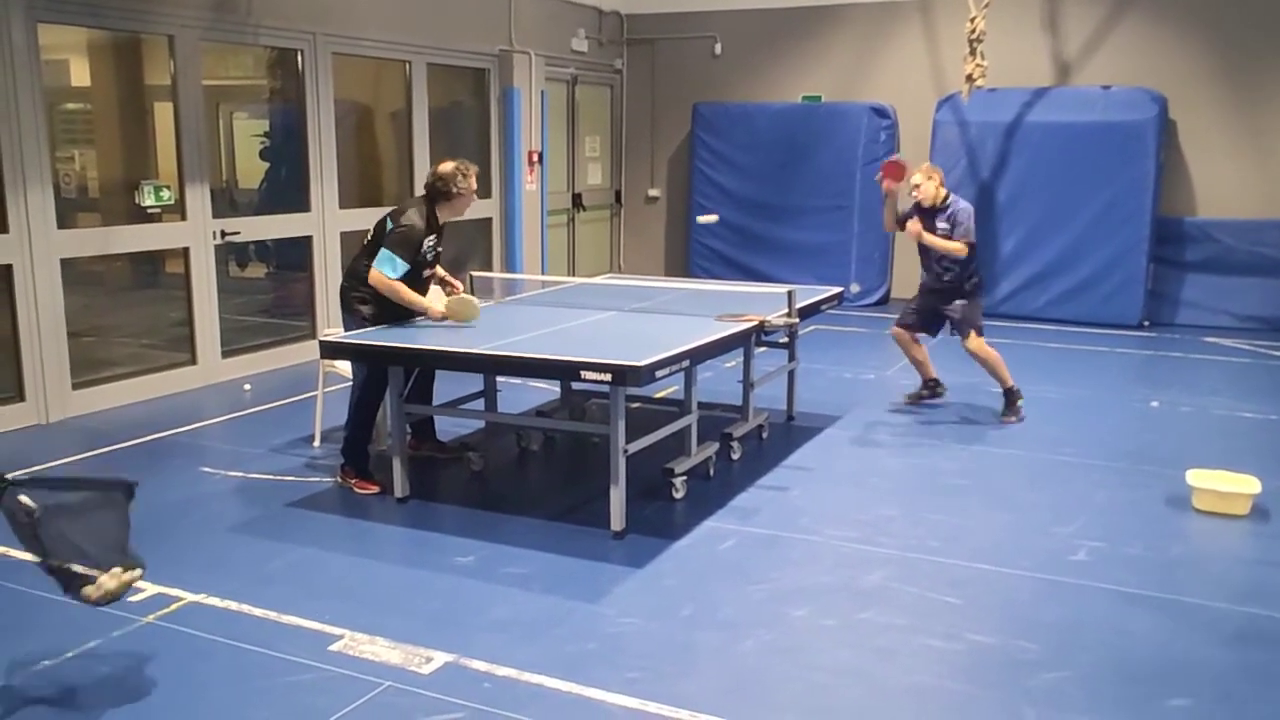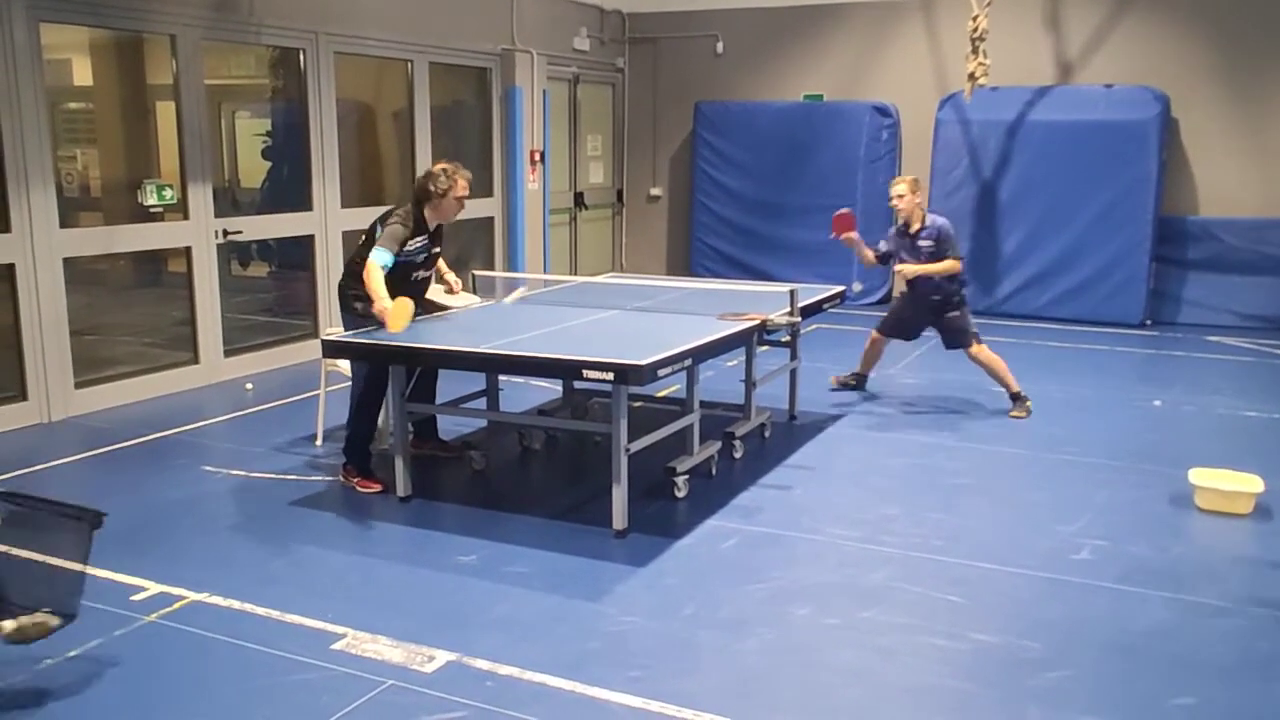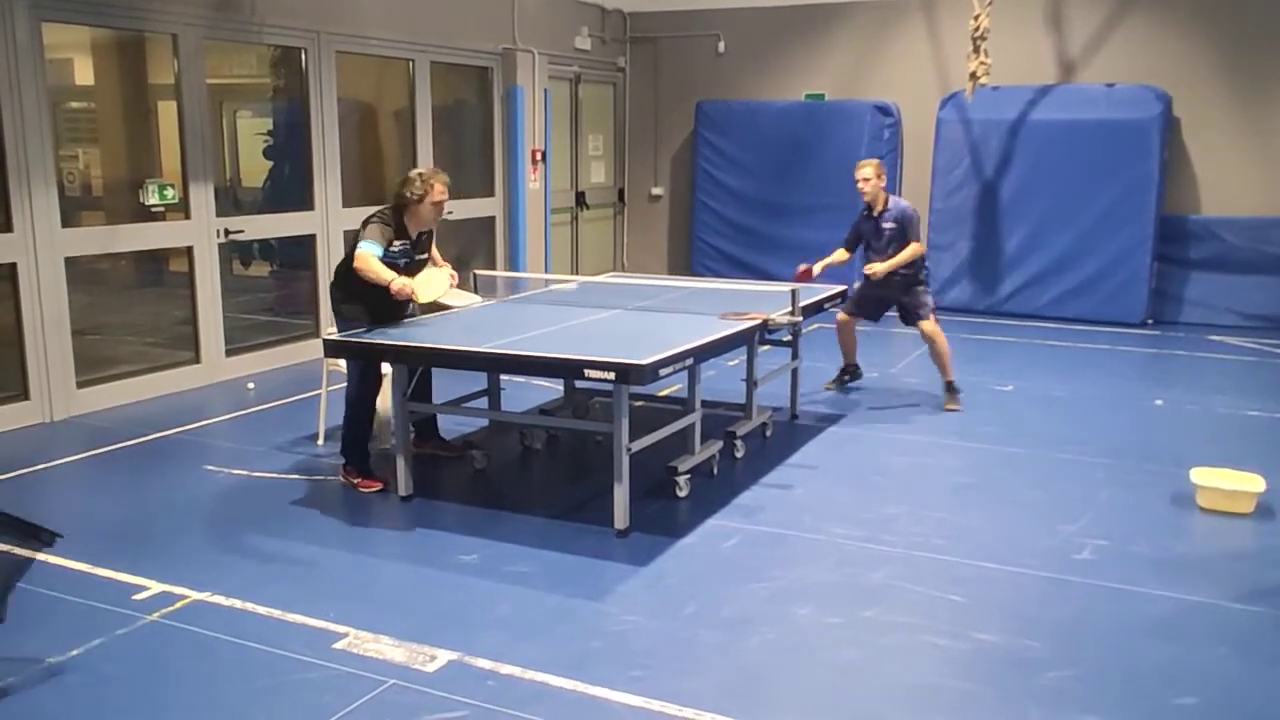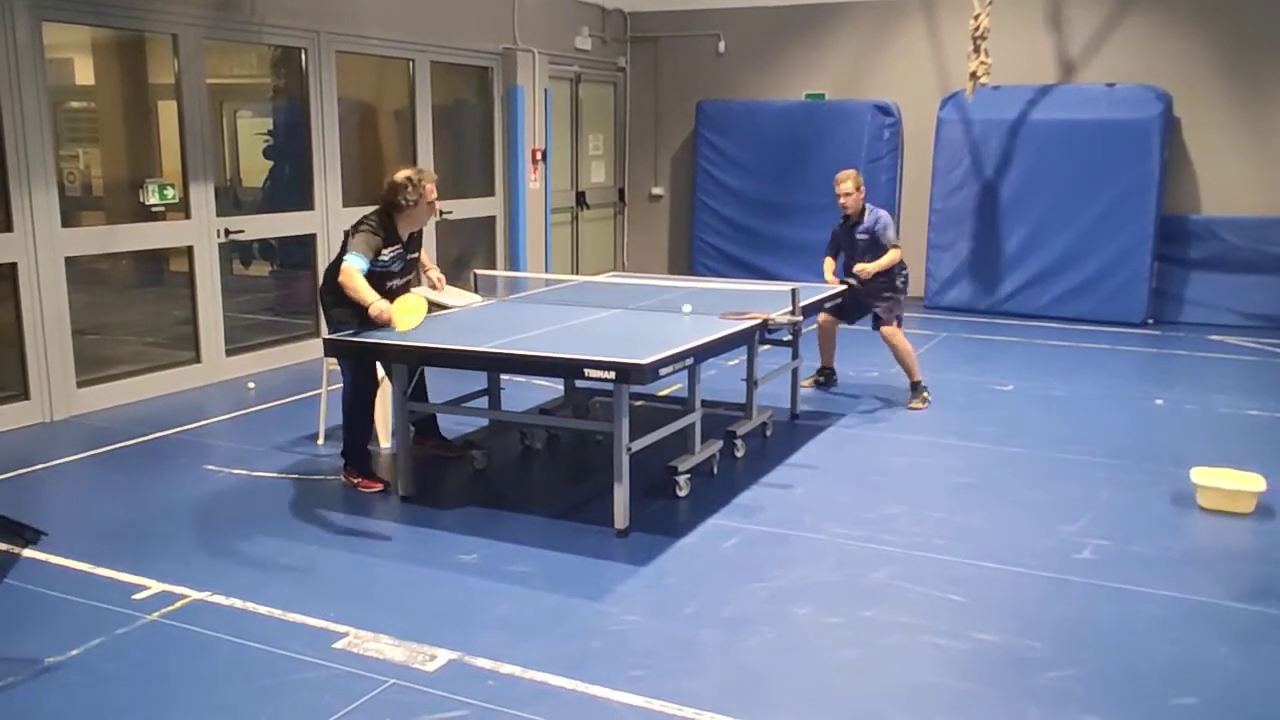
dt=0.2s
person 1, frame 1
left shoulder: (432, 217)
right shoulder: (412, 225)
right elbow: (379, 278)
left wrist: (441, 276)
right wrist: (425, 306)
left hip: (398, 305)
right hip: (367, 303)
left knee: (421, 366)
right knee: (372, 381)
left ankle: (422, 437)
right ankle: (353, 466)
person 1, frame 2
left shoulder: (434, 222)
right shoulder: (400, 225)
right elbow: (372, 268)
left wrist: (445, 273)
right wrist: (382, 301)
right hip: (367, 303)
left knee: (425, 365)
right knee: (372, 379)
left ankle: (425, 436)
right ankle: (354, 465)
person 1, frame 3
left shoulder: (424, 226)
right shoulder: (381, 226)
right elbow: (362, 260)
left wrist: (442, 264)
right wrist: (392, 279)
left hip: (398, 304)
right hip: (357, 304)
right knee: (365, 379)
left ankle: (426, 435)
right ankle: (354, 465)
person 1, frame 4
left shoulder: (413, 226)
right shoulder: (370, 232)
right elbow: (347, 275)
left wrist: (428, 268)
right wrist: (374, 302)
left hip: (387, 306)
right hip: (348, 309)
right knee: (362, 382)
left ankle: (426, 433)
right ankle: (355, 465)
person 2, frame 1
left shoulder: (961, 209)
right shoulder: (922, 208)
left elbow: (961, 250)
right elbow: (891, 226)
left wrist: (922, 236)
right wrist: (891, 194)
left hip: (962, 289)
right hip: (933, 287)
left knee: (973, 344)
right knee: (901, 332)
left ankle: (1011, 394)
right ankle: (932, 384)
person 2, frame 2
left shoulder: (940, 226)
right shoulder: (897, 233)
left elbow: (956, 265)
right elbow: (873, 260)
left wrist: (918, 269)
right wrist: (856, 243)
left hip: (948, 301)
right hip: (915, 299)
left knee: (976, 350)
right knee: (877, 337)
left ankle: (1018, 397)
right ankle: (860, 378)
person 2, frame 3
left shoulder: (903, 209)
right shoulder: (862, 217)
left elbow: (918, 247)
right elbow: (847, 250)
left wrist: (887, 266)
right wrist: (822, 263)
left hip: (909, 280)
right hip: (876, 280)
left knee: (929, 329)
right knee: (844, 319)
left ankle: (951, 386)
right ankle: (851, 369)
person 2, frame 4
left shoulder: (879, 219)
right shoulder: (841, 227)
left elbow: (895, 253)
right elbow: (831, 256)
left wrist: (872, 267)
right wrist: (829, 274)
left hip: (888, 285)
right hip: (858, 284)
left knee: (889, 331)
right knee: (825, 320)
left ankle: (918, 387)
right ankle: (827, 372)
